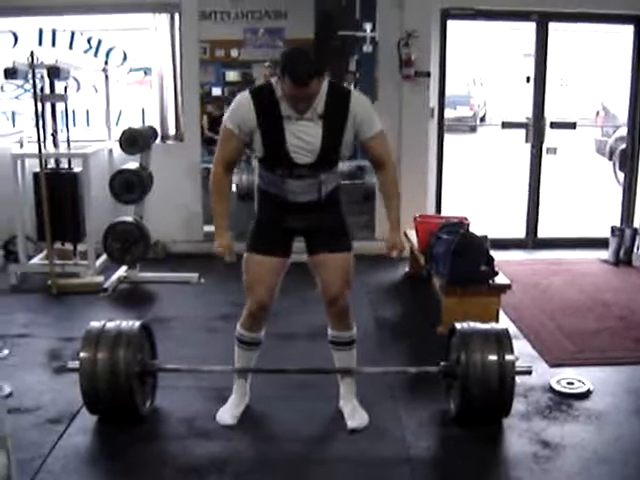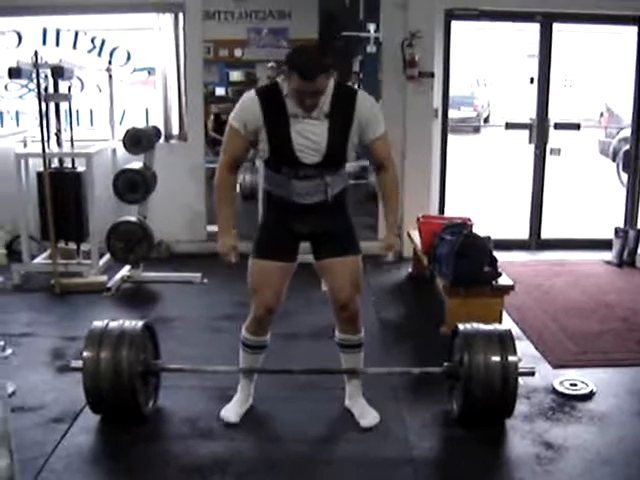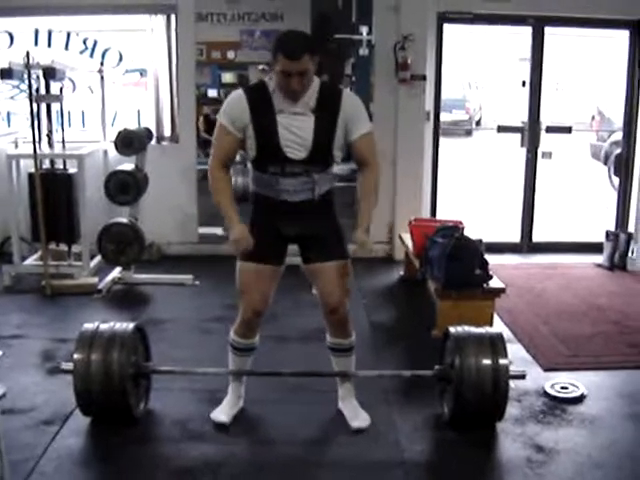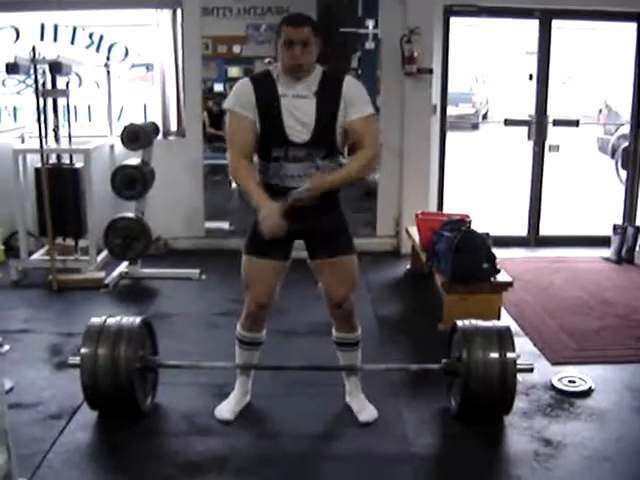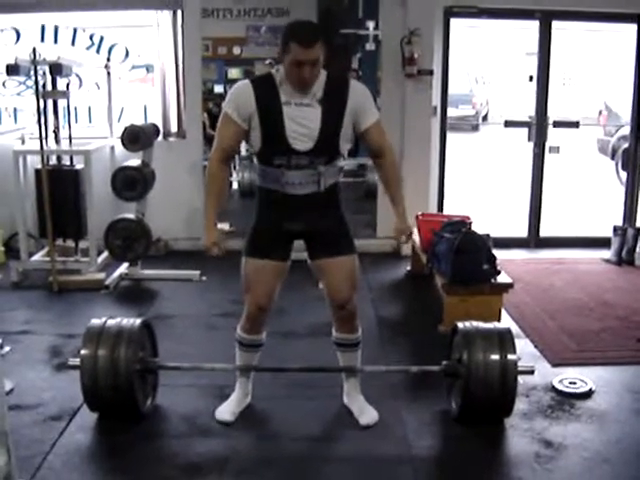
dt=0.5s
person 1, frame 1
left shoulder: (352, 104)
right shoulder: (250, 105)
left elbow: (384, 164)
right elbow: (223, 167)
left wrist: (394, 226)
right wrist: (222, 230)
left hip: (325, 211)
right hip: (273, 211)
left knee: (338, 302)
right knee: (257, 304)
left ankle: (348, 394)
right ankle: (240, 390)
person 1, frame 2
left shoulder: (359, 105)
right shoulder: (256, 104)
left elbow: (385, 167)
right elbow: (227, 168)
left wrist: (393, 229)
right wrist: (225, 230)
left hip: (332, 213)
right hip: (280, 214)
left knee: (348, 306)
right knee: (262, 309)
left ankle: (354, 393)
right ankle: (244, 391)
person 1, frame 3
left shoulder: (344, 103)
right shoulder: (243, 102)
left elbow: (369, 165)
right elbow: (218, 166)
left wrist: (365, 223)
right wrist: (233, 222)
left hip: (319, 215)
right hip: (267, 216)
left knee: (337, 308)
right knee: (250, 311)
left ankle: (346, 395)
right ankle: (234, 393)
person 1, frame 4
left shoulder: (346, 89)
right shoulder: (249, 90)
left elbow: (370, 150)
right elbow: (238, 156)
left wrist: (324, 183)
right wrist: (264, 204)
left hip: (326, 210)
right hip: (271, 210)
left knee: (342, 304)
right knee: (256, 305)
left ankle: (354, 389)
right ankle: (242, 387)
person 1, frame 5
left shoulder: (350, 93)
right shoulder: (249, 93)
left elbow: (382, 154)
right elbow: (220, 159)
left wrist: (400, 213)
right wrist: (211, 223)
left hip: (325, 211)
right hip: (273, 211)
left knee: (345, 305)
right knee: (256, 307)
left ankle: (353, 391)
right ankle: (242, 389)
